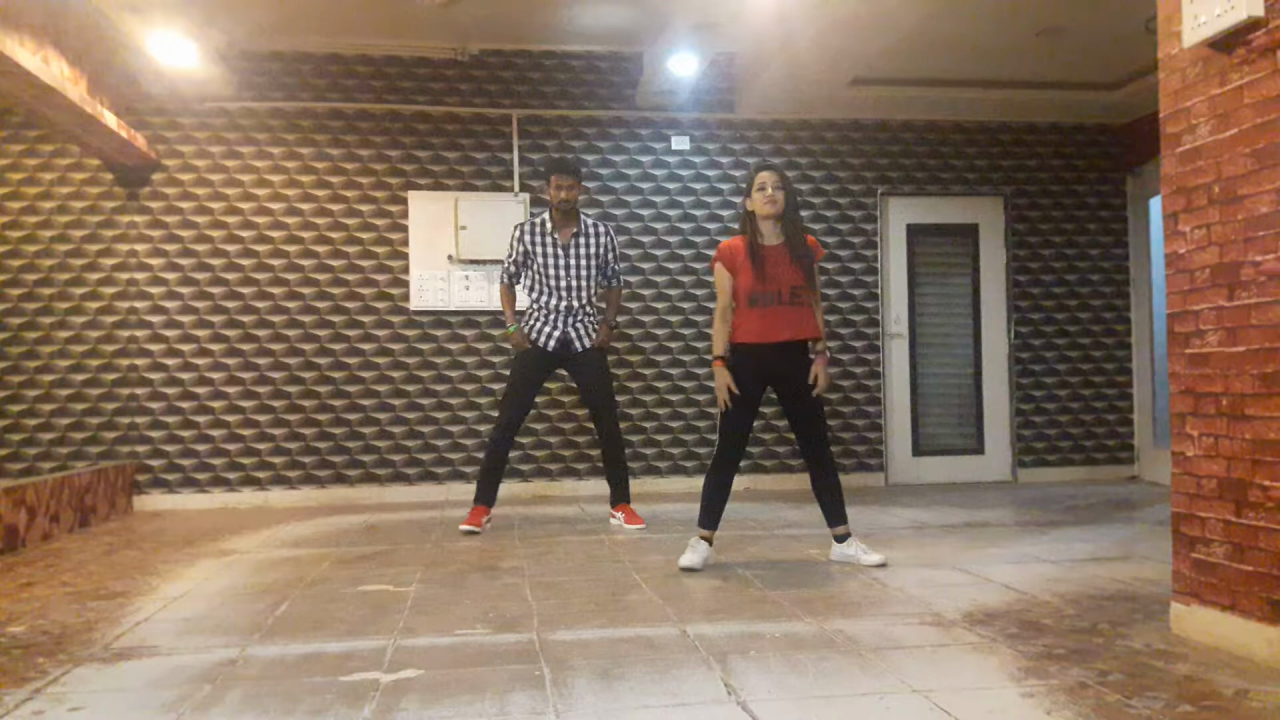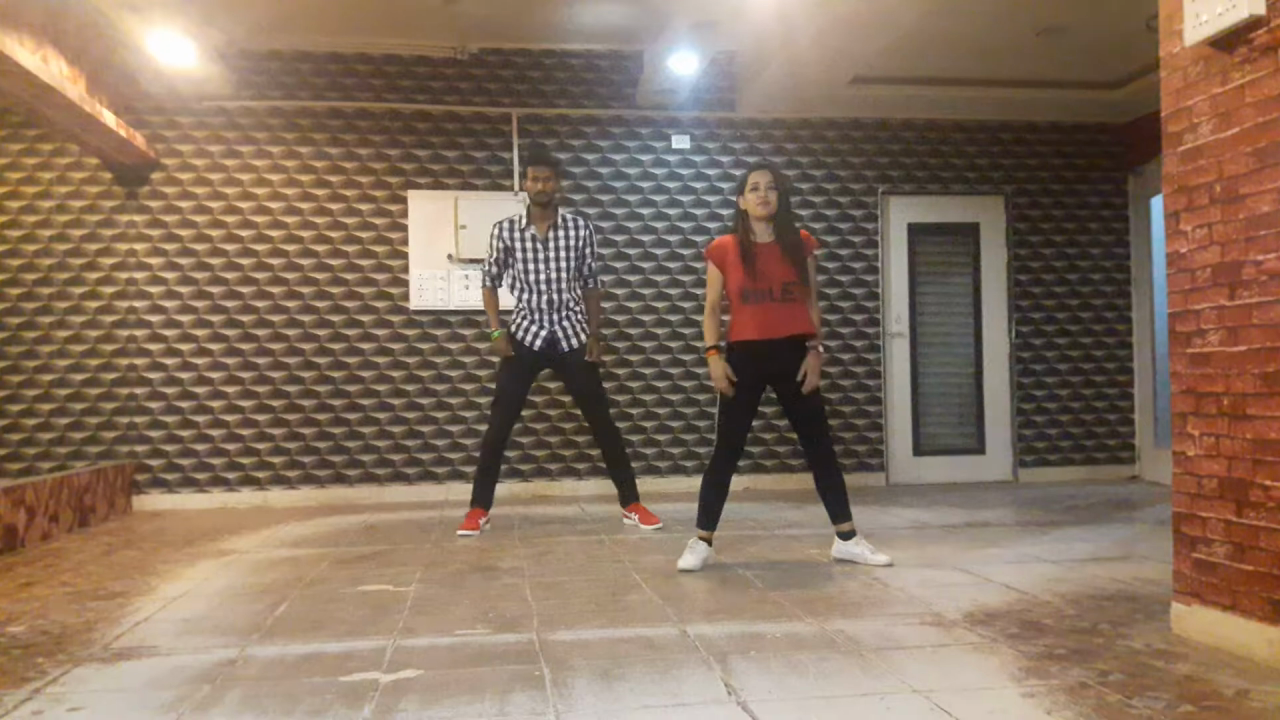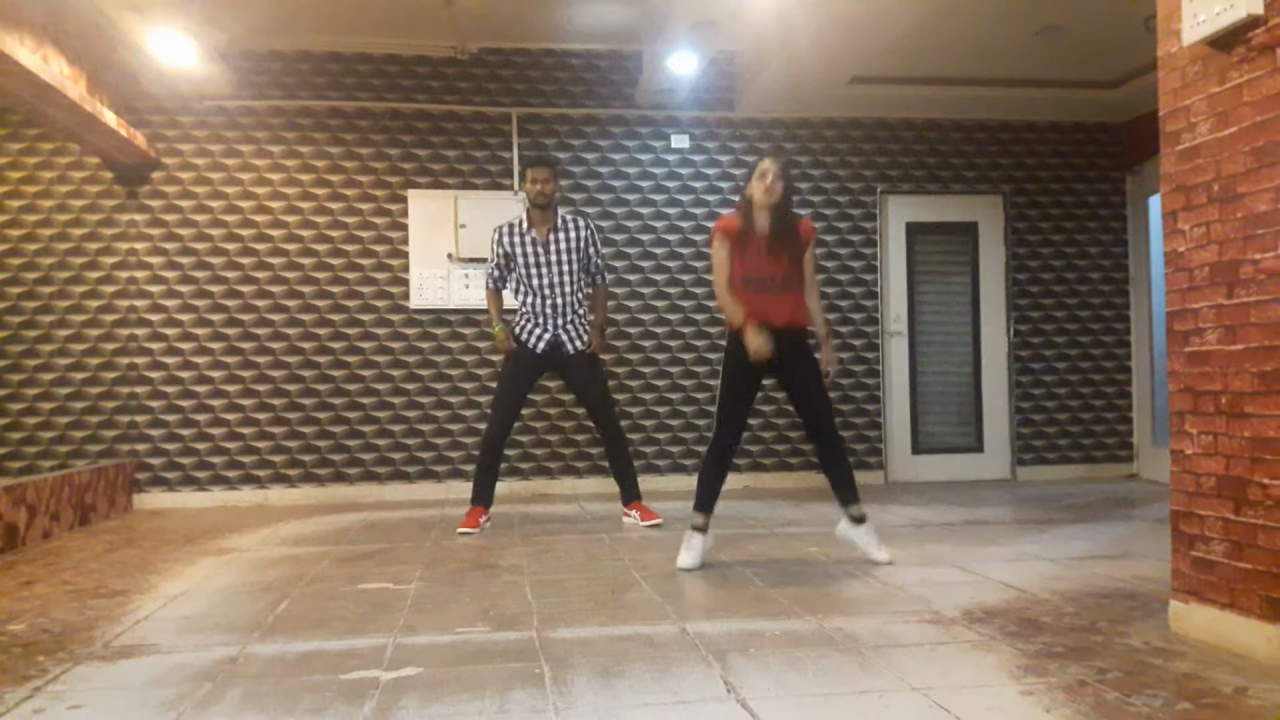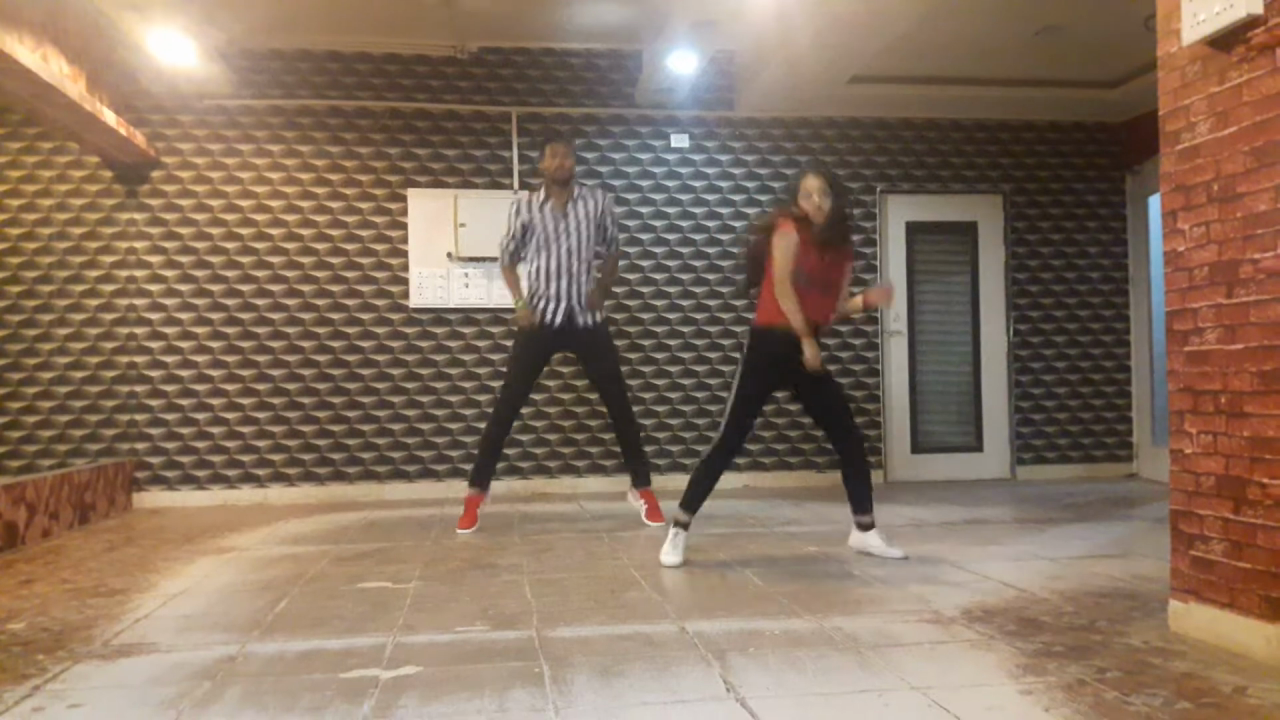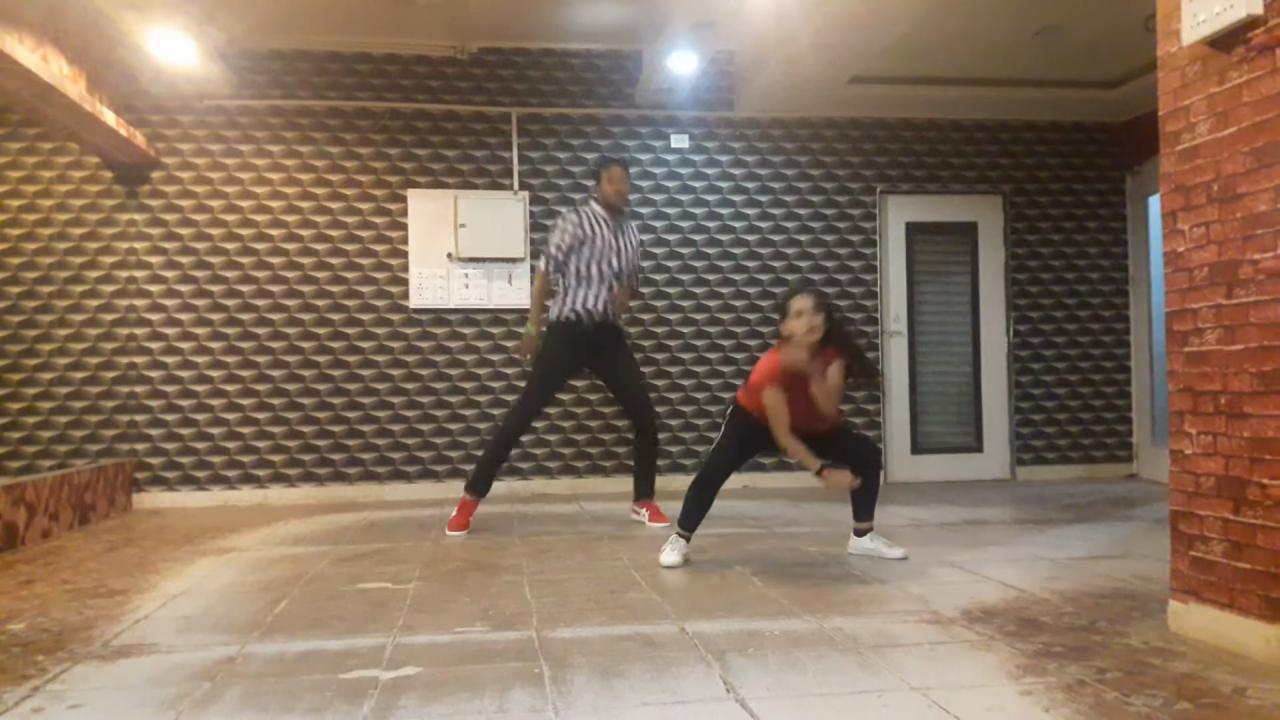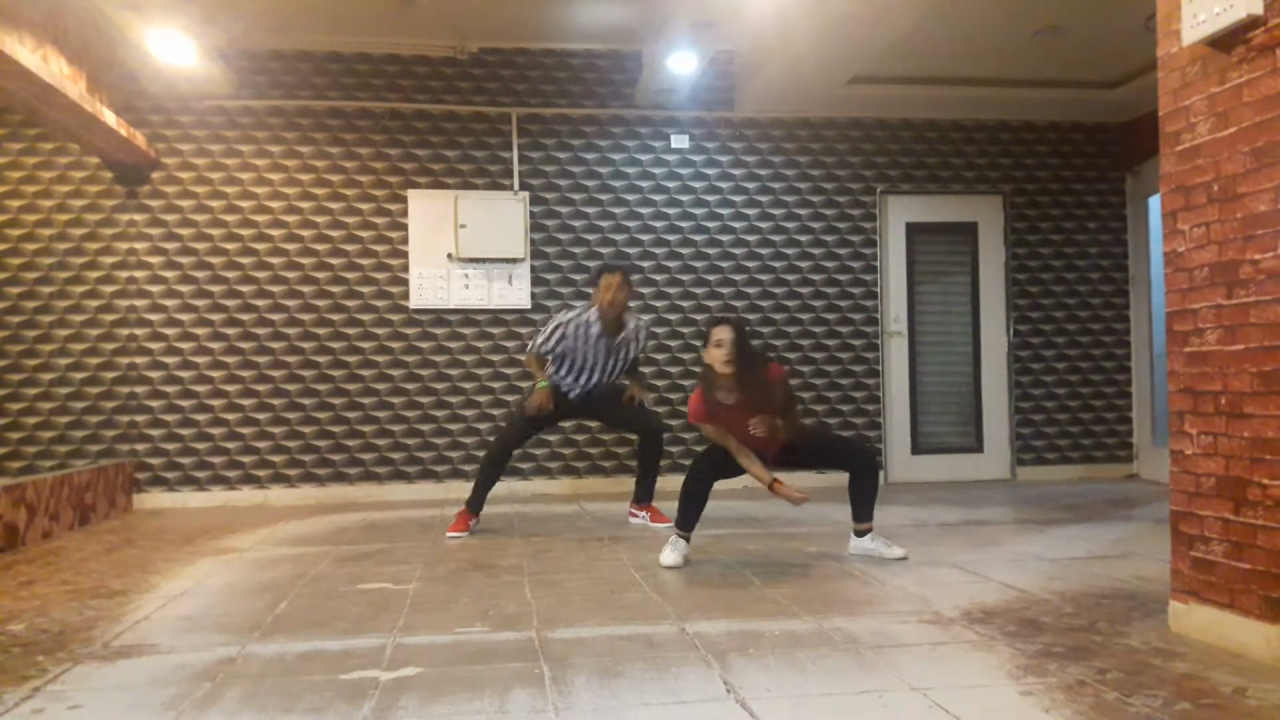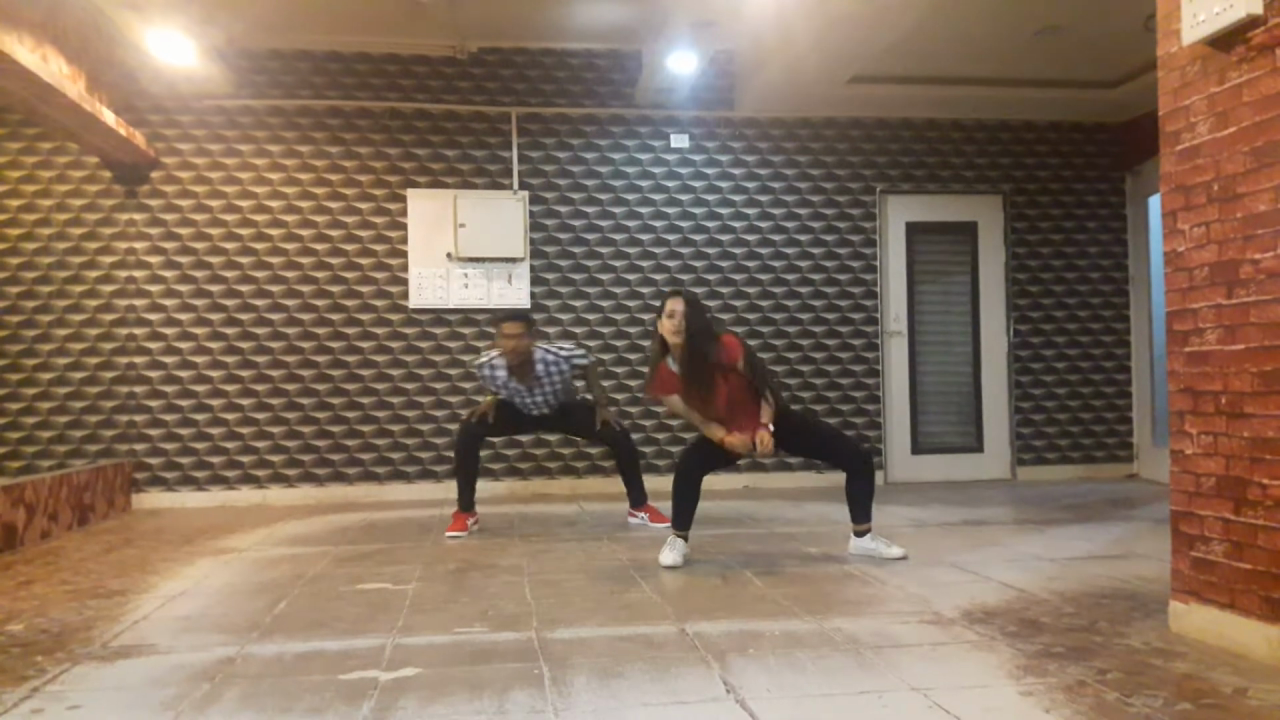
dt=0.3s
person 1, frame 1
left shoulder: (805, 247)
right shoulder: (731, 251)
left elbow: (814, 305)
right elbow: (723, 311)
left wrist: (821, 354)
right wrist: (719, 364)
left hip: (794, 357)
right hip: (748, 358)
left knee: (817, 448)
right knee: (729, 451)
left ankle: (842, 540)
right ankle: (703, 541)
person 1, frame 2
left shoulder: (801, 244)
right shoulder: (723, 250)
left elbow: (811, 303)
right elbow: (712, 310)
left wrist: (816, 350)
right wrist: (713, 353)
left hip: (793, 354)
right hip: (744, 356)
left knee: (819, 446)
right knee: (726, 452)
left ankle: (847, 539)
right ankle: (702, 542)
person 1, frame 3
left shoulder: (801, 231)
right shoulder: (729, 228)
left elbow: (811, 291)
right elbow: (722, 288)
left wrist: (825, 341)
right wrist: (747, 327)
left hip: (792, 343)
right hip: (745, 343)
left knee: (825, 431)
right knee: (726, 438)
left ankle: (855, 521)
right ankle: (698, 531)
person 1, frame 4
left shoulder: (838, 246)
right shoulder: (789, 228)
left elbow: (836, 306)
right elbow: (781, 282)
left wrist: (866, 299)
right wrist: (805, 338)
left hip: (808, 353)
right hip: (771, 347)
left knee: (848, 439)
right knee: (731, 439)
left ankle: (865, 530)
right ankle: (679, 528)
person 1, frame 5
left shoulder: (833, 353)
right shoulder: (771, 369)
left elbow: (829, 409)
right elbow: (782, 435)
left wrist: (811, 370)
right wrist: (823, 471)
left hip: (806, 426)
right hip: (752, 421)
left knee: (866, 453)
right knee: (716, 469)
left ankle: (863, 536)
right ankle: (680, 539)
person 1, frame 6
left shoulder: (767, 375)
right shoulder: (700, 405)
left elbow: (789, 425)
right elbow: (739, 452)
left wrist: (775, 427)
right wrist: (773, 485)
left hip: (782, 442)
right hip: (739, 451)
left knee: (863, 457)
right knee: (702, 470)
left ankle: (863, 537)
right ankle: (680, 540)
person 1, frame 7
left shoulder: (725, 348)
right shoulder: (662, 378)
left elbow: (764, 386)
right elbow: (699, 421)
left wrist: (767, 428)
right wrist: (726, 439)
left hip: (771, 420)
right hip: (723, 434)
left knee: (857, 458)
right knee: (689, 465)
left ankle: (862, 537)
right ankle: (678, 540)
person 2, frame 1
left shoulder: (601, 233)
right shoulder: (526, 232)
left elbow: (613, 282)
right elbow: (508, 280)
left wrist: (609, 323)
right wrist: (512, 325)
left hip: (584, 337)
right hip: (539, 336)
left knee: (607, 419)
right knee: (509, 419)
left ankle: (620, 504)
right ankle: (482, 505)
person 2, frame 2
left shoulder: (580, 228)
right shoulder: (505, 230)
left elbow: (591, 284)
right elbow: (490, 282)
left wrist: (595, 334)
right wrist: (496, 330)
left hip: (572, 337)
right hip: (525, 337)
left knee: (601, 420)
right knee: (500, 423)
left ankle: (631, 503)
right ankle: (479, 509)
person 2, frame 3
left shoulder: (582, 229)
right shoulder: (506, 235)
left elbow: (598, 280)
right elbow: (494, 285)
left wrist: (599, 328)
right wrist: (497, 326)
left hip: (575, 339)
right hip: (529, 339)
left knee: (606, 419)
right knee: (499, 422)
left ankle: (632, 502)
right ankle: (479, 507)
person 2, frame 4
left shoulder: (597, 201)
right shoulder: (525, 207)
left elbow: (611, 249)
right elbow: (509, 258)
left wrist: (603, 287)
right wrist: (521, 303)
left hip: (587, 319)
right hip: (542, 318)
left knee: (618, 401)
right knee: (510, 402)
left ankle: (641, 487)
right ankle: (477, 492)
person 2, frame 5
left shoulder: (631, 234)
right shoulder: (577, 220)
right elbow: (546, 272)
left wrist: (624, 298)
right wrist: (532, 327)
left hip: (608, 334)
right hip: (570, 329)
left knee: (644, 414)
right knee: (527, 410)
left ankle: (644, 501)
right ankle: (472, 497)
person 2, frame 6
left shoulder: (636, 330)
right shoulder: (570, 323)
right elbow: (536, 353)
left wrist: (635, 383)
right wrist: (542, 384)
left hip: (599, 394)
right hip: (558, 393)
left knee: (652, 427)
right knee: (507, 440)
left ankle: (641, 506)
right ankle: (470, 511)
person 2, frame 7
left shoulder: (560, 356)
right shoulder: (487, 366)
left elbow: (589, 366)
left wrist: (602, 406)
right wrist: (491, 400)
left hip: (565, 409)
right hip: (519, 411)
left knee: (618, 436)
right knee: (469, 432)
left ankle: (639, 507)
right ankle: (465, 512)
